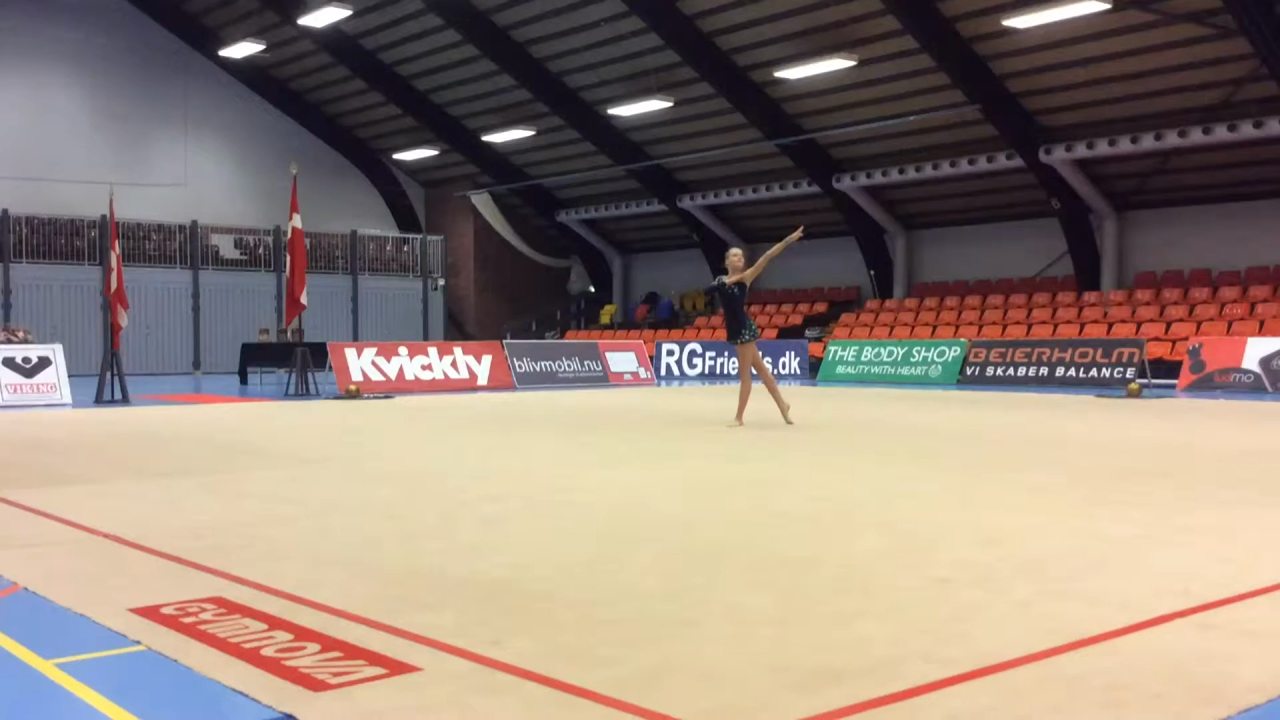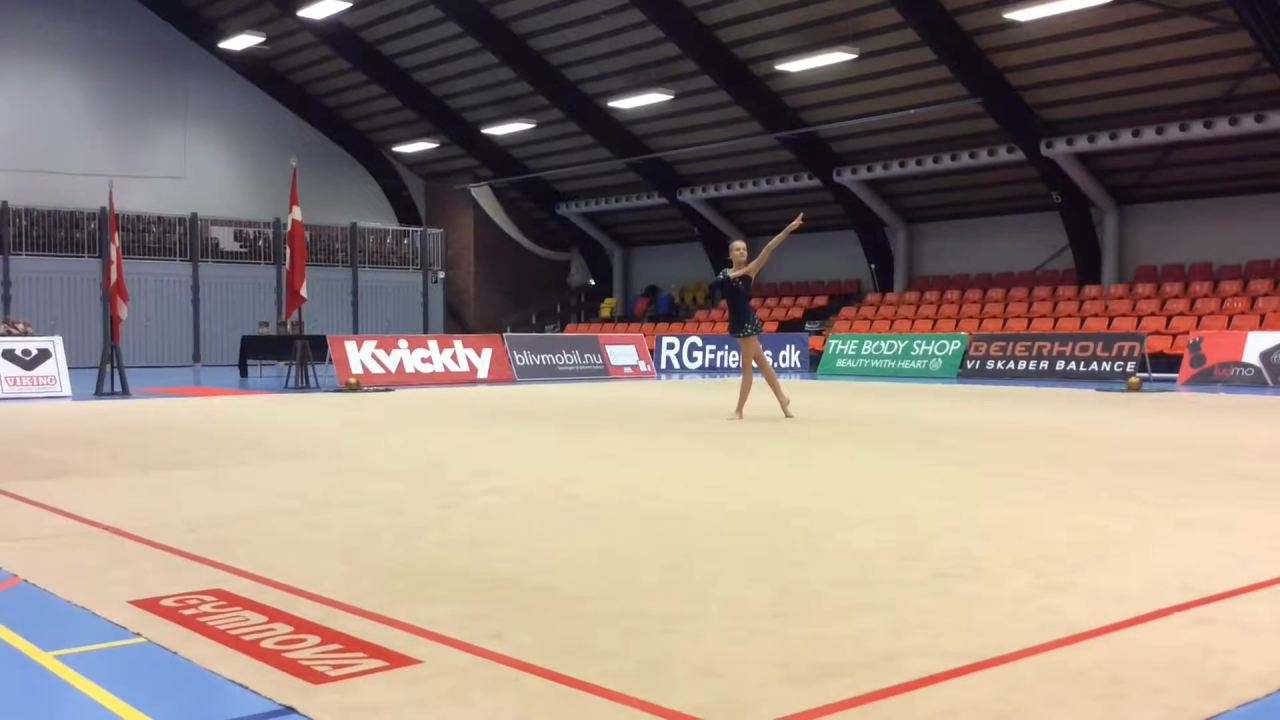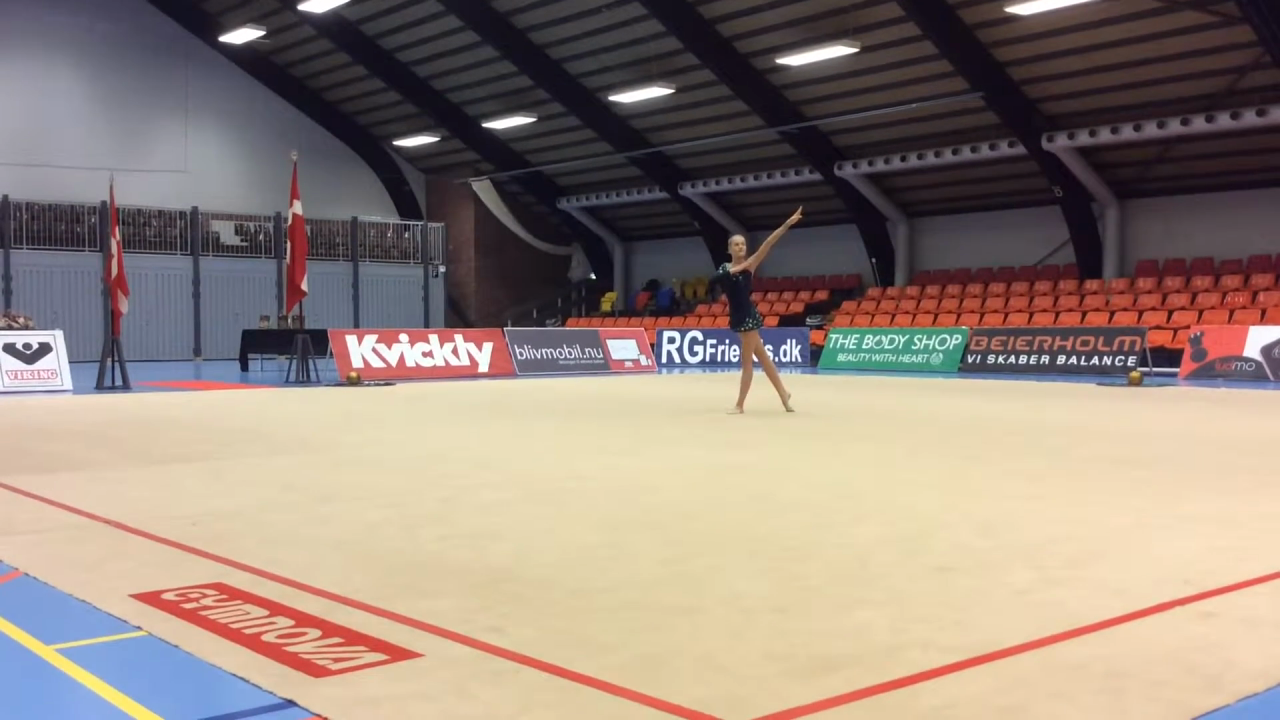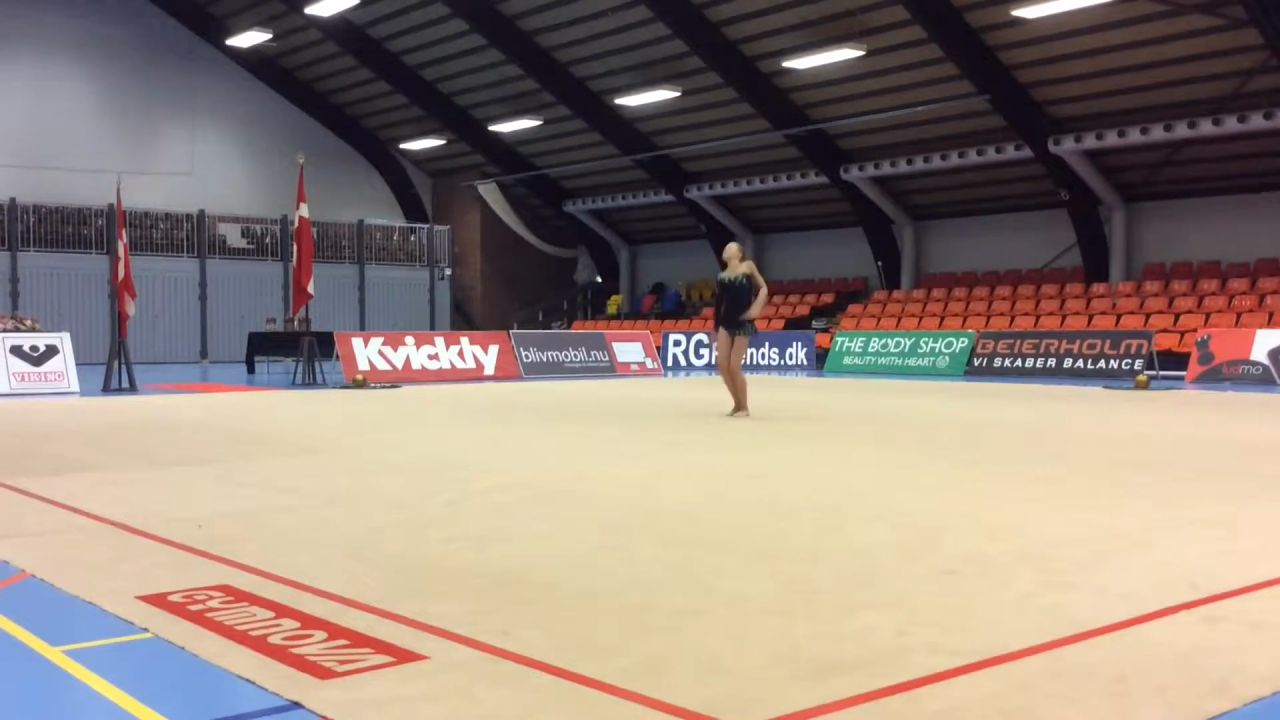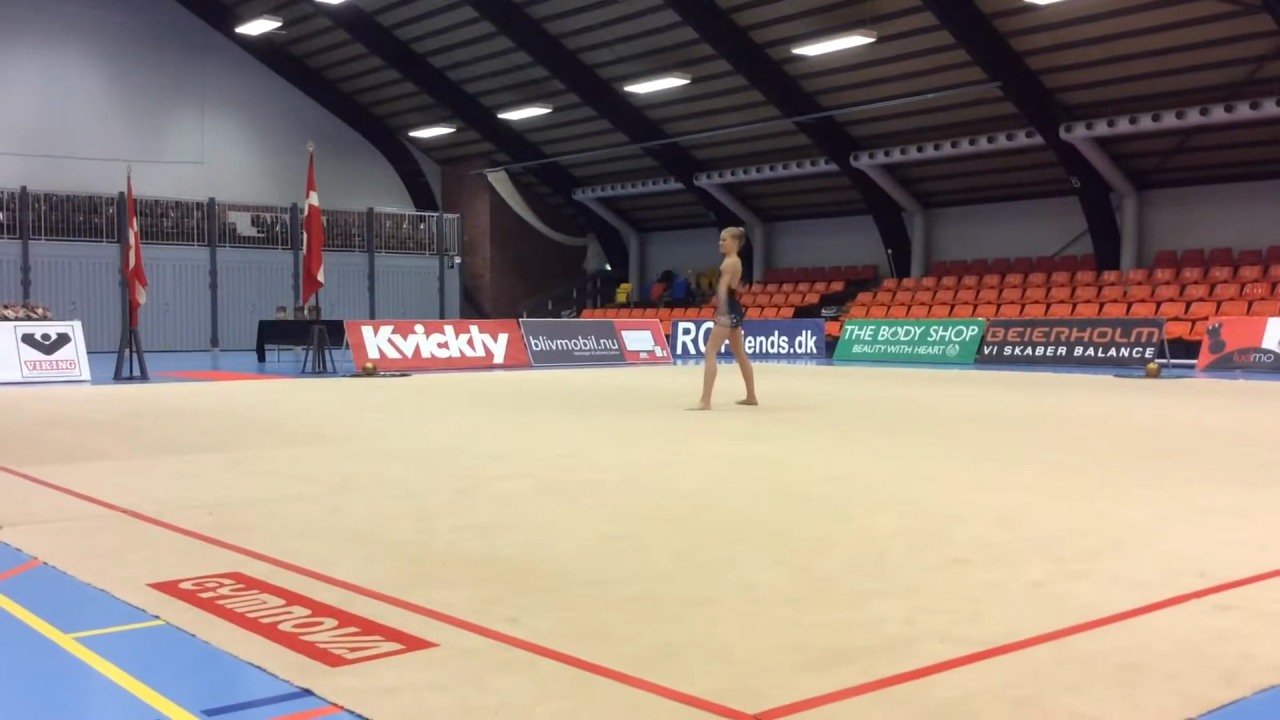
dt=1s
person 1, frame 1
left shoulder: (746, 277)
right shoulder: (721, 280)
left elbow: (766, 257)
left wrist: (788, 240)
right wrist: (728, 281)
left hip: (744, 327)
right hip: (733, 329)
left knee: (744, 373)
right knee: (760, 368)
left ankle: (739, 417)
right ankle: (781, 404)
person 1, frame 2
left shoulder: (750, 270)
right shoulder: (726, 273)
left elbow: (769, 248)
right elbow: (713, 285)
left wrist: (788, 229)
right wrist: (733, 276)
left hip: (748, 321)
right hip: (736, 322)
left knee: (747, 366)
right knee: (761, 362)
left ankle: (739, 411)
right ankle: (782, 398)
person 1, frame 3
left shoulder: (750, 263)
right shoulder: (725, 268)
left elbow: (769, 242)
right elbow: (713, 280)
left wrist: (788, 224)
right wrist: (732, 271)
left hip: (748, 316)
right hip: (737, 317)
left knee: (747, 360)
right knee: (762, 357)
left ankle: (739, 405)
right ankle: (783, 393)
person 1, frame 4
left shoulder: (748, 266)
right shoulder: (722, 276)
left elbow: (763, 288)
right elbow: (719, 303)
left wrist: (757, 307)
right wrist: (716, 330)
left hip: (743, 323)
right hip: (725, 323)
left knee: (734, 367)
right knee: (722, 364)
left ankle: (744, 407)
right ankle: (737, 404)
person 1, frame 5
left shoulder: (730, 263)
right shoulder: (735, 262)
left elbow: (722, 286)
left wrist: (722, 313)
left hip: (728, 312)
right hip: (734, 311)
left knee: (710, 352)
right knee: (740, 354)
left ankle: (705, 401)
right ankle: (751, 396)
